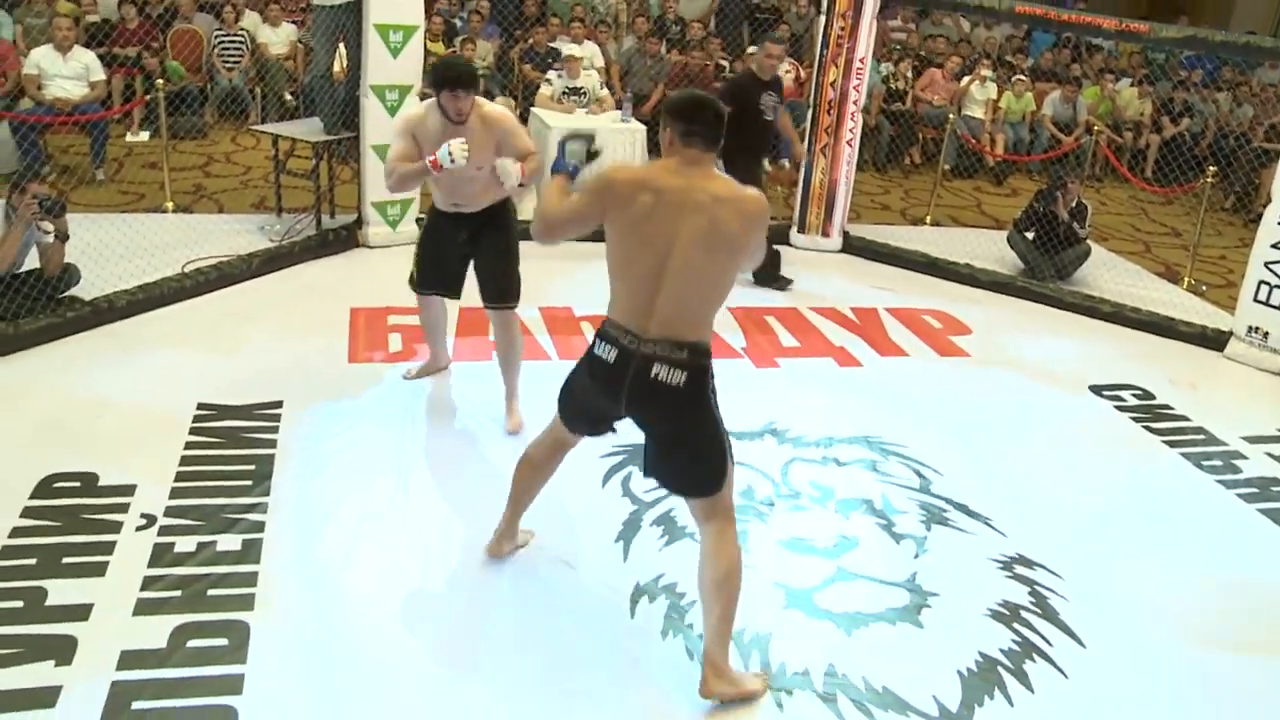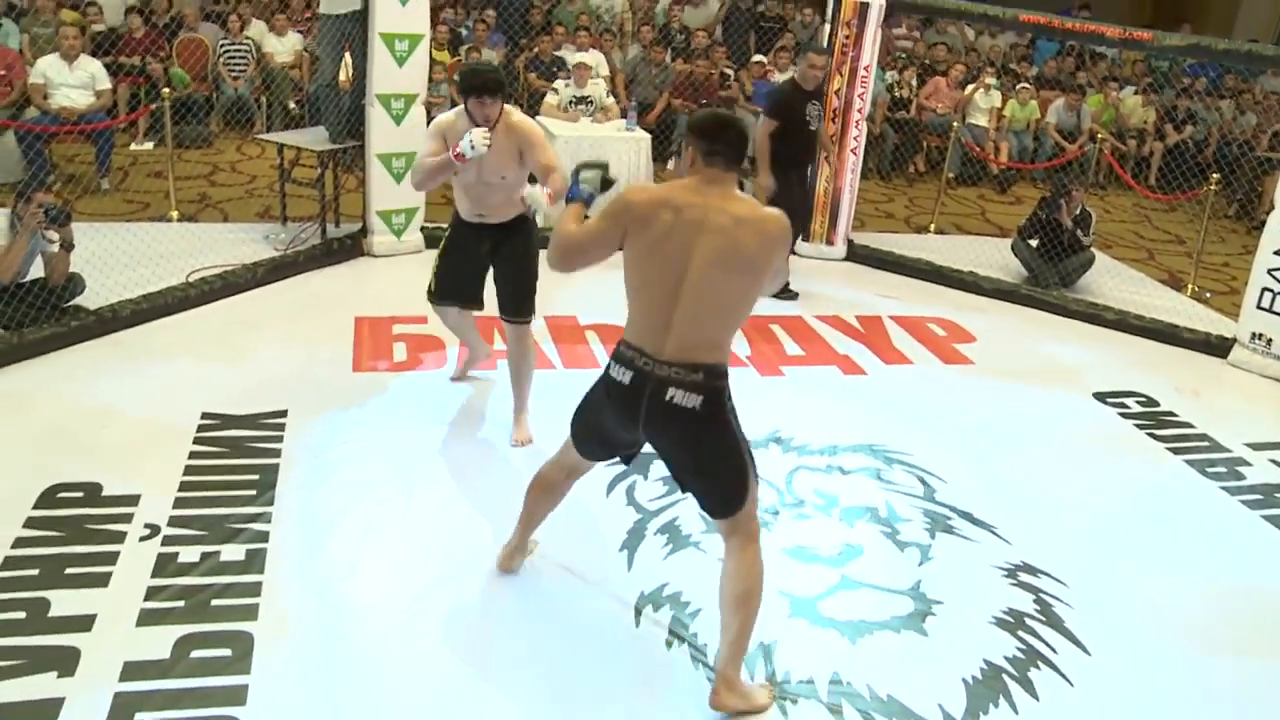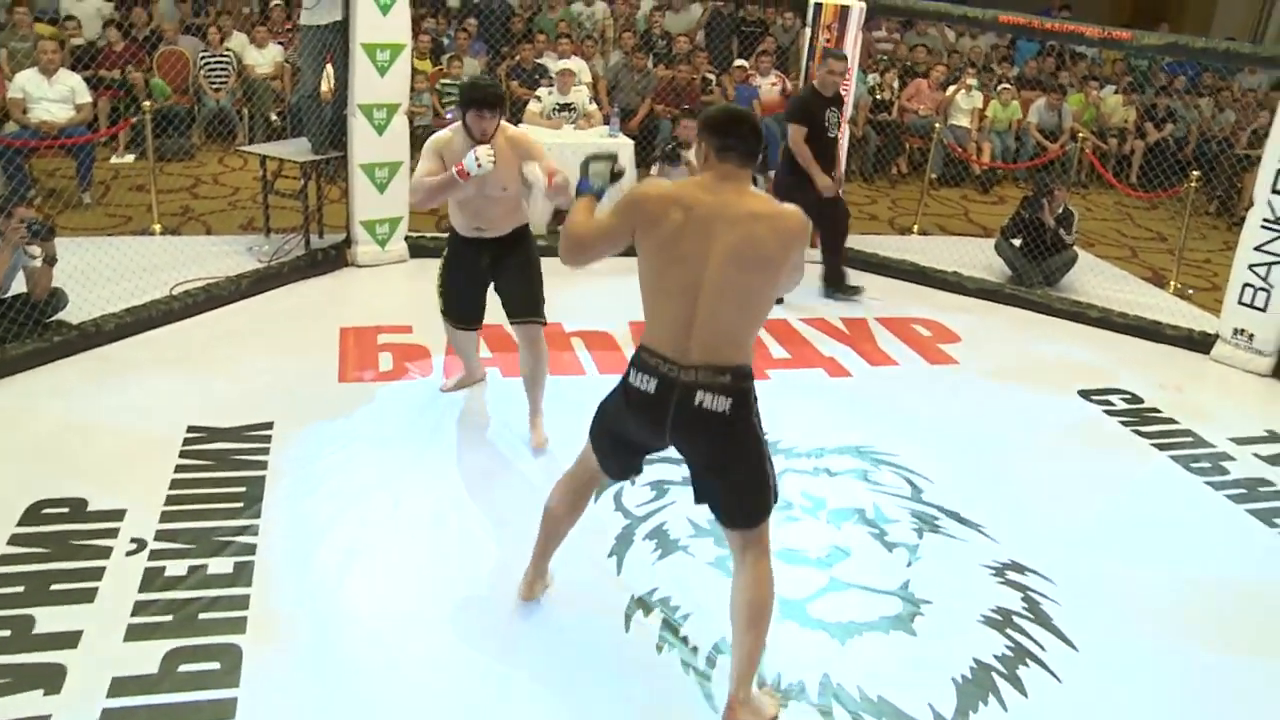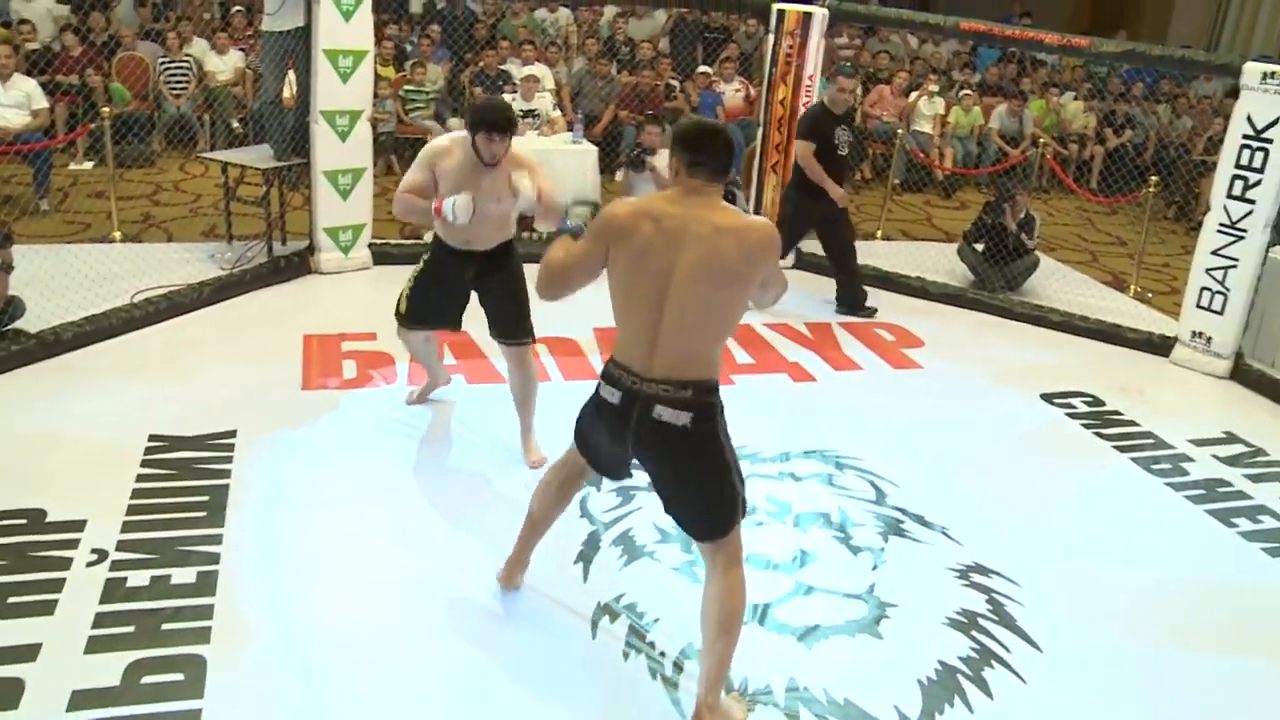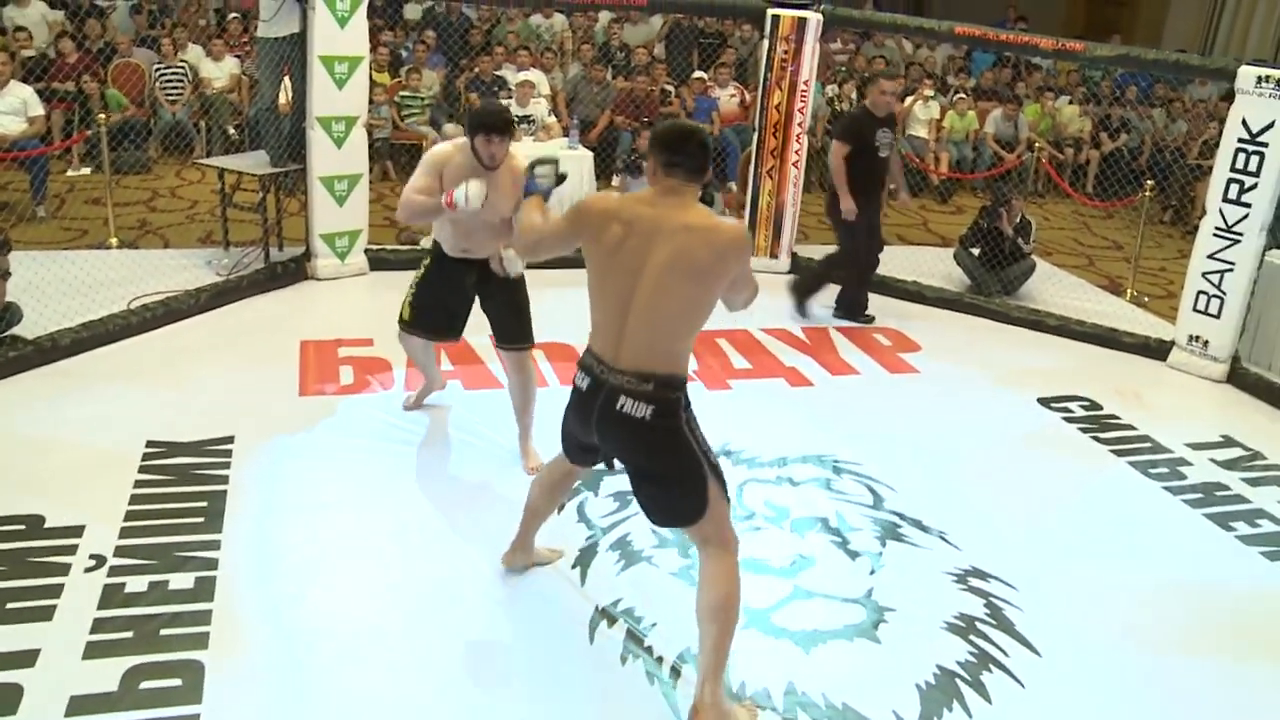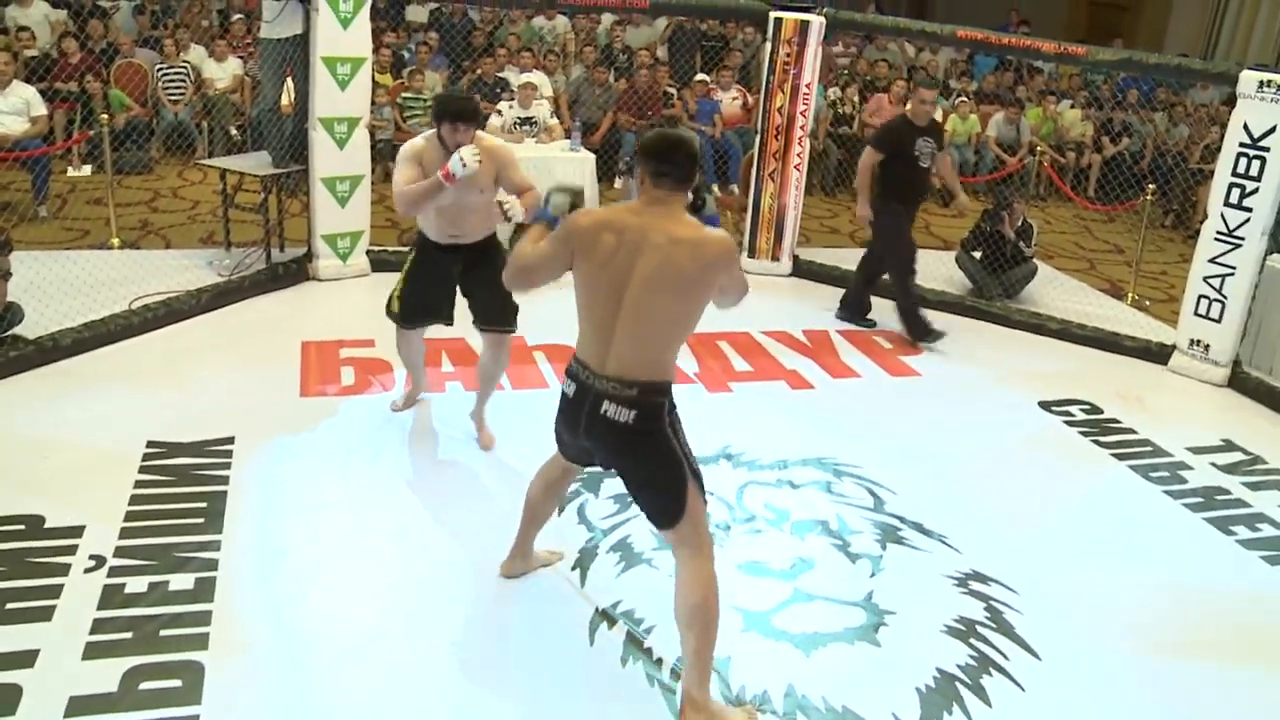
dt=0.2s
person 1, frame 1
left shoulder: (621, 182)
right shoulder: (749, 206)
left elbow: (545, 228)
left wrist: (562, 170)
left hip: (610, 357)
right hip: (681, 375)
left knee: (555, 435)
right knee: (717, 519)
left ankle: (505, 534)
right ankle: (717, 670)
person 1, frame 2
left shoulder: (640, 203)
right shoulder: (771, 226)
left elbow: (561, 256)
left wrist: (577, 195)
left hip: (625, 380)
right hip: (698, 399)
left knee: (569, 461)
right knee: (743, 535)
left ankle: (514, 550)
person 1, frame 3
left shoulder: (653, 198)
right shoulder: (789, 223)
left elbow: (573, 251)
left wrist: (589, 189)
left hip: (646, 387)
right hip: (723, 403)
left knee: (585, 471)
right knee: (752, 549)
left ankle: (534, 576)
person 1, frame 4
left shoulder: (623, 217)
right shoulder: (757, 235)
left elbow: (550, 285)
right elbow: (768, 298)
left wrist: (572, 229)
left hip: (616, 397)
right hip: (688, 415)
left knee: (571, 464)
right knee: (724, 557)
left ankle: (514, 566)
person 1, frame 5
left shoulder: (601, 211)
right shoulder: (726, 236)
left elbow: (526, 243)
right elbow: (743, 298)
left wrist: (536, 190)
left hip: (592, 388)
right hip: (655, 406)
left knee: (568, 463)
right knee: (718, 546)
left ankle: (520, 550)
person 1, frame 6
left shoulder: (588, 225)
right shoulder: (713, 247)
left elbow: (517, 276)
right elbow: (732, 297)
left wrist: (545, 217)
left hip: (579, 393)
right hip: (641, 412)
left knee: (563, 464)
right knee: (695, 552)
left ankle: (519, 555)
person 2, frame 1
left shoulder: (497, 118)
right shoulder: (414, 121)
left elbow: (532, 157)
right elbow: (393, 181)
left wrist: (518, 173)
right wrist: (436, 162)
left hip: (493, 218)
right hip: (444, 217)
left knee: (502, 311)
right knee: (427, 293)
left ankle: (512, 400)
right ankle: (438, 357)
person 2, frame 2
left shoulder: (523, 129)
right shoulder: (444, 125)
left elbow: (558, 176)
right elbow: (418, 180)
left wrist: (546, 194)
right wrist: (459, 153)
left hip: (514, 231)
right hip: (467, 227)
left knee: (517, 326)
right knee: (445, 303)
left ankle: (520, 413)
right ankle: (477, 350)
person 2, frame 3
left shoulder: (521, 142)
right shoulder: (440, 143)
left elbow: (563, 189)
right elbow: (418, 199)
left wrist: (547, 184)
right wrist: (462, 171)
left hip: (513, 244)
right hip: (464, 245)
left knee: (530, 331)
right knee: (457, 324)
left ankle: (535, 417)
right ankle: (473, 370)
person 2, frame 4
left shoulder: (520, 163)
right shoulder: (438, 151)
left elbow: (554, 213)
right elbow: (400, 204)
left wrist: (533, 199)
right wrist: (441, 210)
left hip: (499, 257)
right hip: (447, 253)
left knee: (519, 349)
right knee: (410, 327)
left ankle: (527, 435)
right ankle: (437, 376)
person 2, frame 5
left shoulder: (521, 172)
right shoulder: (441, 157)
right elbow: (406, 211)
right wrist: (453, 201)
left hip: (498, 267)
right hip: (446, 260)
left knee: (519, 356)
right knee: (411, 333)
left ankle: (525, 441)
right ankle: (433, 380)
person 2, frame 6
left shoulder: (496, 150)
right shoulder: (414, 151)
left elbow: (531, 193)
right elbow: (404, 207)
left wrist: (519, 207)
right wrist: (448, 174)
left hip: (483, 251)
right hip: (432, 250)
left knee: (499, 336)
right knee: (407, 326)
left ankle: (479, 412)
right ankle: (417, 385)
person 3, frame 1
left shoulder: (776, 83)
right shoulder: (740, 83)
left elbow: (780, 113)
left wrist: (796, 143)
left hip: (754, 158)
right hip: (736, 159)
right ankle: (766, 271)
person 3, frame 2
left shoulder: (817, 91)
right shoulder: (784, 94)
right elbow: (763, 133)
left wrist: (832, 154)
right wrist: (764, 172)
left hip: (799, 170)
right hip: (781, 171)
left knee: (801, 221)
right knee: (787, 226)
person 3, frame 3
left shoulder: (837, 99)
right shoulder: (803, 100)
right elbow: (795, 141)
left wrist: (831, 172)
right wrist: (818, 176)
left hip: (823, 178)
right hip: (796, 180)
left knee: (838, 224)
left ankle: (835, 282)
person 3, frame 4
left shoulder: (846, 117)
right shoulder: (813, 117)
right elbow: (804, 157)
left wrist: (837, 187)
right wrist: (831, 187)
left hip: (830, 197)
right hip: (803, 196)
left knee: (843, 248)
right knee: (779, 245)
left ankle: (852, 301)
person 3, frame 5
left shoulder: (889, 120)
right shoulder: (854, 120)
right elbow: (835, 157)
left wrist: (900, 187)
right wrist: (844, 196)
left hip: (871, 201)
right hip: (849, 200)
left knee: (869, 255)
right knee: (852, 254)
left ankle: (850, 306)
right ankle: (802, 288)
person 3, frame 6
left shoulder: (934, 129)
right shoulder: (893, 129)
left elbow: (941, 161)
right elbow: (866, 163)
left wrist: (958, 192)
right wrist: (862, 202)
left hip: (908, 206)
right hip: (888, 207)
left knee: (876, 259)
right knee: (903, 264)
left ankle: (850, 307)
right ankle: (916, 327)
